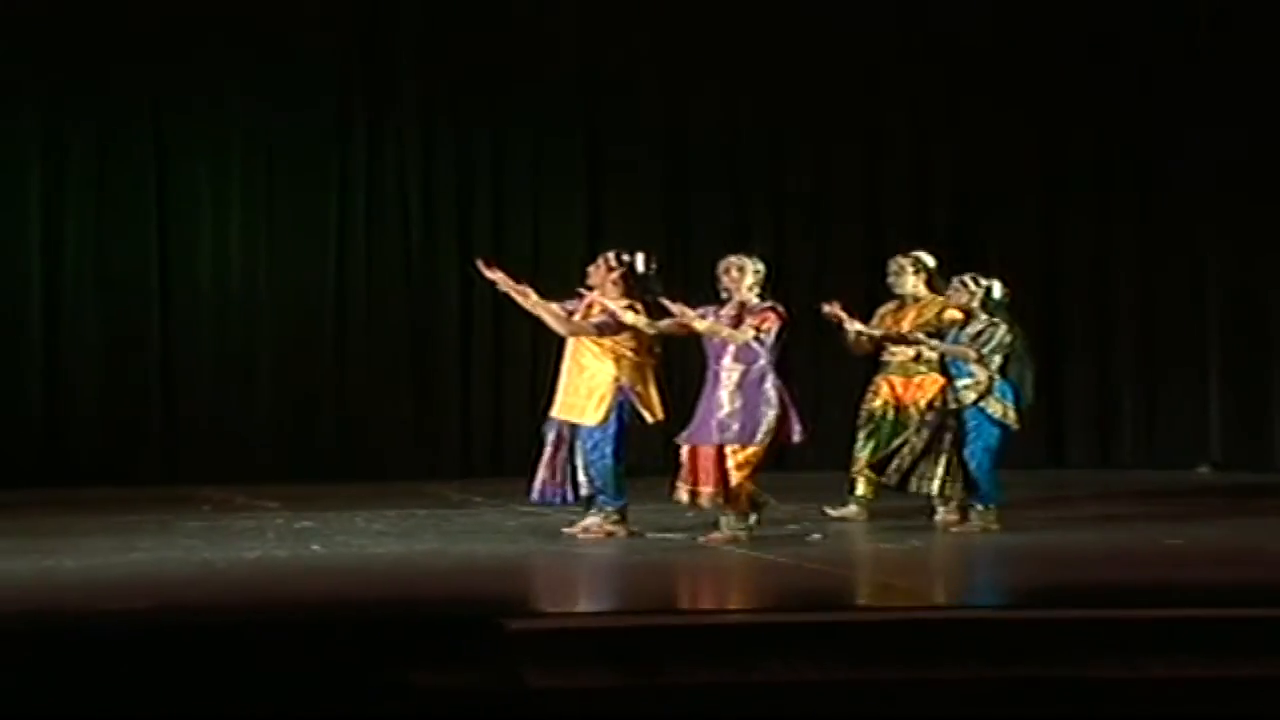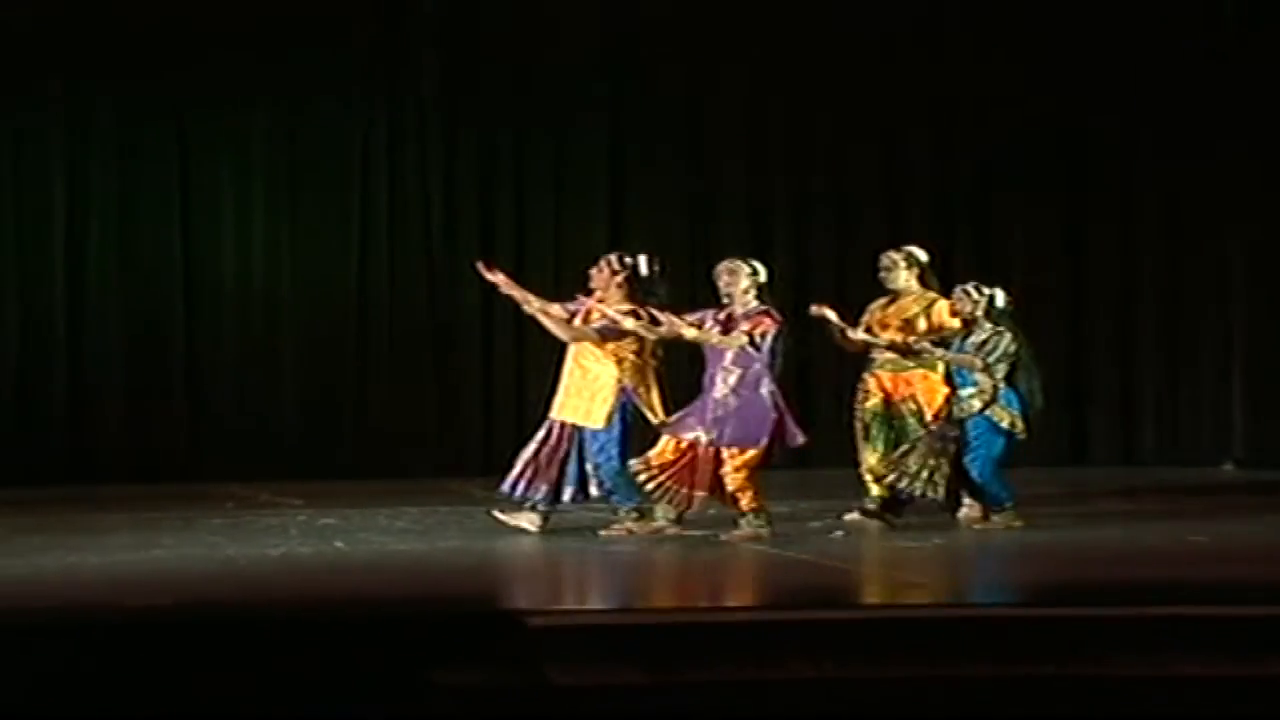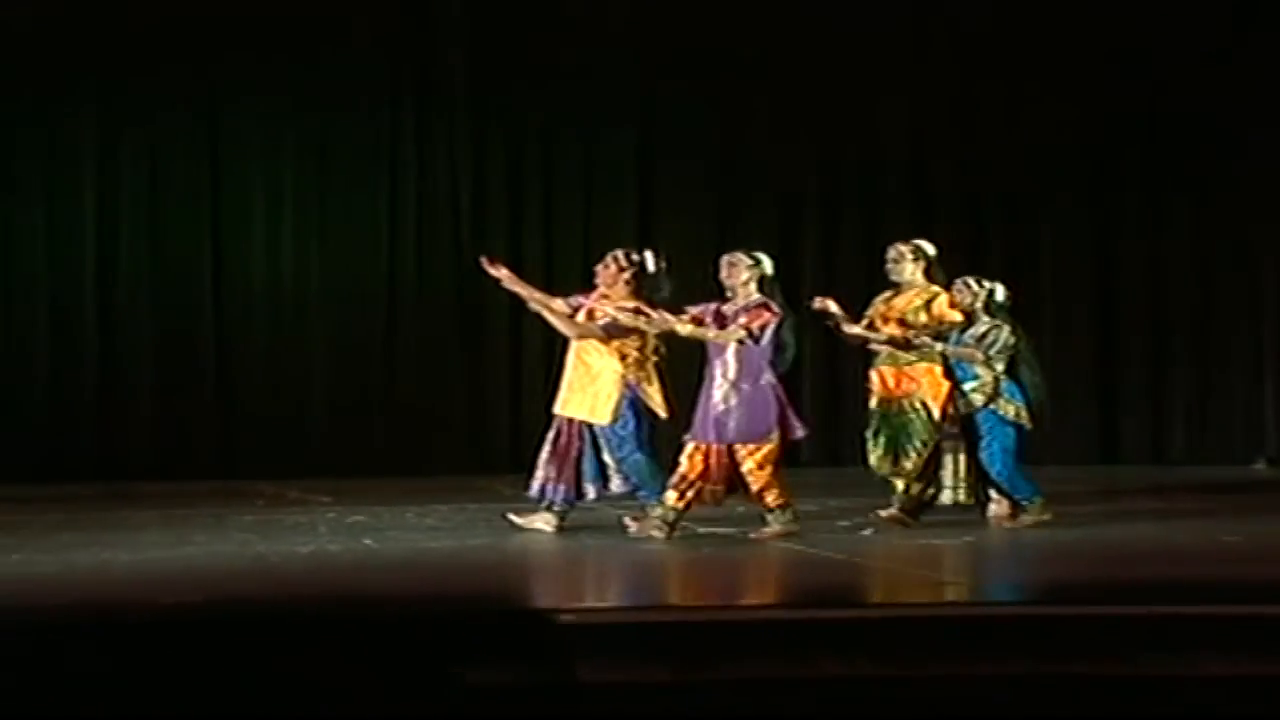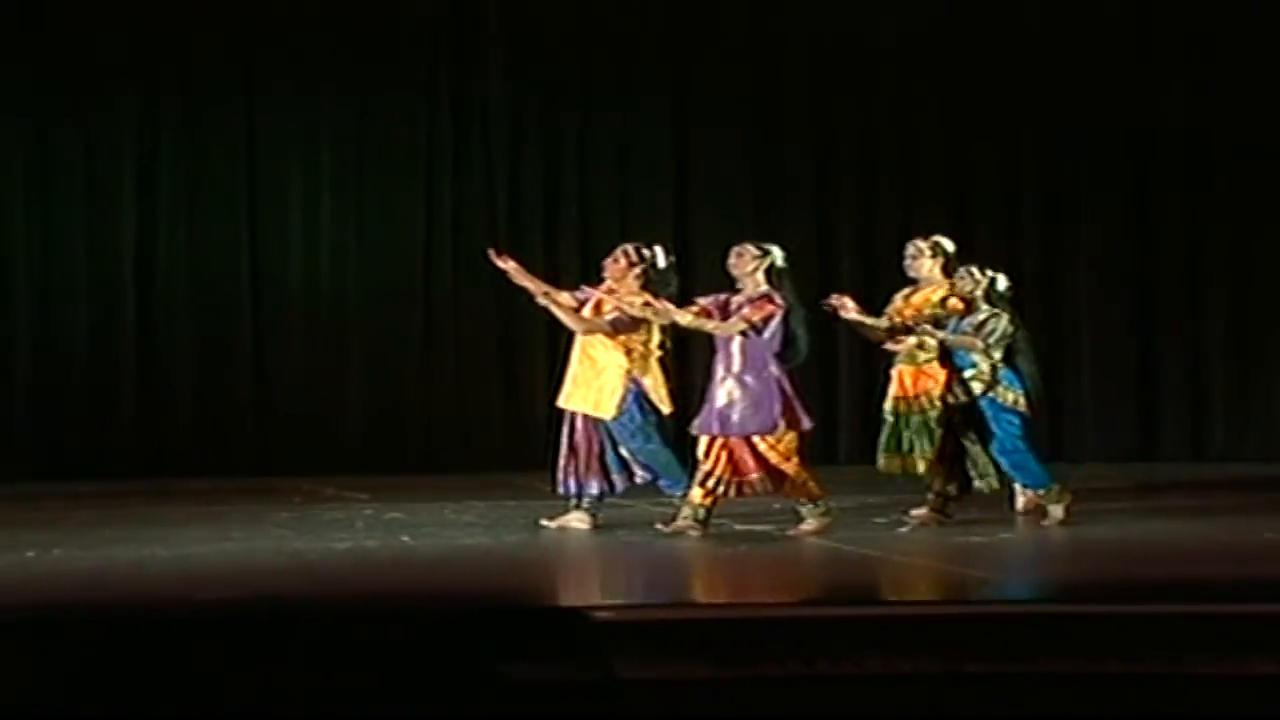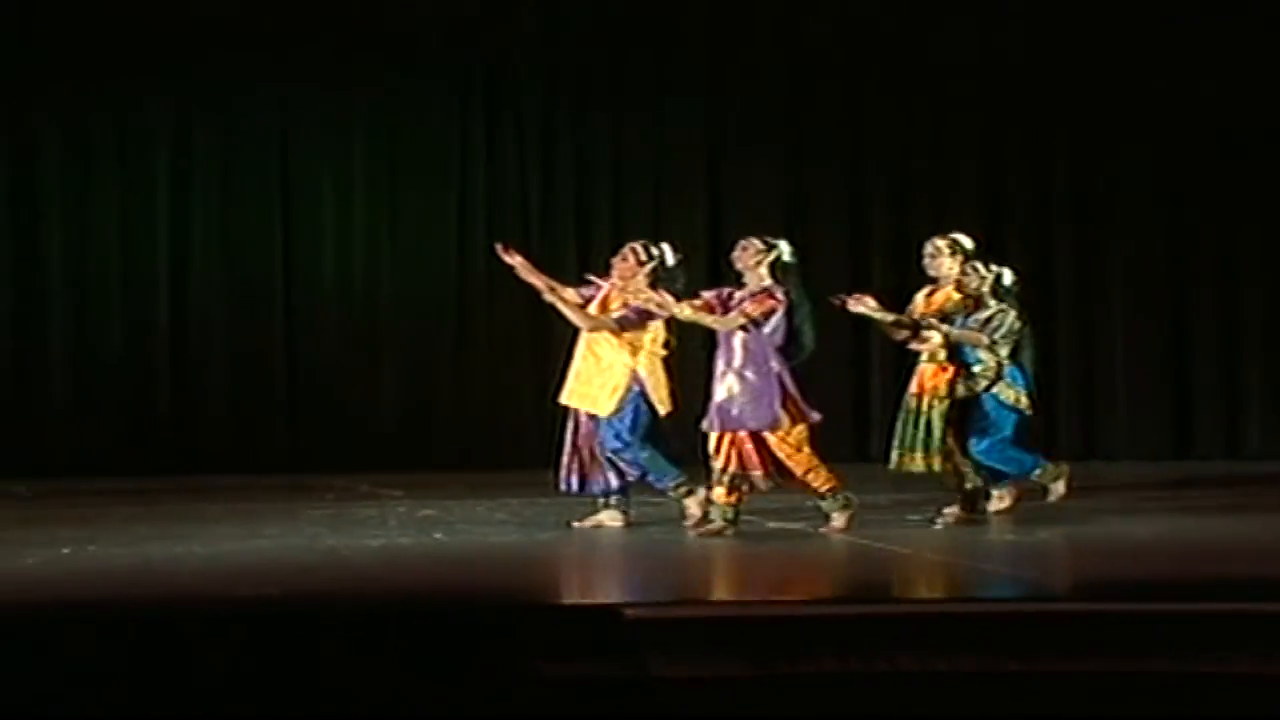
dt=0.2s
person 1, frame 1
left shoulder: (768, 312)
right shoulder: (712, 314)
left elbow: (738, 336)
right elbow: (661, 326)
left wrist: (699, 324)
right wrist: (631, 318)
left hip: (753, 397)
right hip: (719, 398)
left knee: (736, 463)
right knee: (697, 457)
left ankle: (737, 524)
right ankle: (749, 505)
person 1, frame 2
left shoulder: (764, 316)
right shoulder: (711, 317)
left elbow: (732, 342)
right elbow: (662, 332)
left wrist: (690, 332)
left hip: (749, 401)
right hip: (716, 400)
left knee: (734, 466)
right knee: (673, 448)
left ankle: (756, 522)
right ankle: (669, 516)
person 1, frame 3
left shoulder: (765, 309)
right shoulder: (714, 311)
left elbow: (727, 337)
right elbow: (671, 324)
left wrist: (683, 328)
left hip: (752, 396)
right hip: (719, 396)
left knee: (755, 463)
right knee: (697, 458)
left ankle: (783, 518)
right ankle: (663, 520)
person 1, frame 4
left shoulder: (770, 300)
right shoulder: (725, 302)
left elbow: (726, 329)
right elbow: (682, 315)
left wrist: (683, 318)
right wrist: (638, 310)
left hip: (759, 389)
right hip: (728, 389)
left knee: (778, 456)
right knee: (713, 453)
left ankle: (818, 511)
right ankle: (693, 518)
person 1, frame 5
left shoulder: (773, 295)
right shoulder: (729, 296)
left elbow: (726, 323)
right elbow: (687, 309)
left wrist: (679, 310)
left hip: (763, 385)
right hip: (732, 385)
left knee: (791, 449)
right knee: (726, 452)
left ankle: (840, 504)
right ankle: (724, 516)
person 2, frame 1
left shoulder: (623, 312)
right shoulder: (591, 302)
left elbow: (569, 329)
right elbow: (548, 310)
left wrist: (535, 302)
right wrist: (504, 282)
left hip: (608, 394)
right hip: (586, 393)
left knee: (599, 454)
right knee: (565, 447)
left ankle: (614, 518)
right ankle: (598, 511)
person 2, frame 2
left shoulder: (625, 316)
right shoulder: (594, 304)
left elbow: (572, 335)
right elbow: (551, 311)
left wrist: (535, 309)
right wrist: (505, 284)
left hip: (610, 397)
right hip: (585, 396)
left knee: (605, 457)
right knee: (558, 451)
left ankle: (633, 515)
right ankle: (536, 512)
person 2, frame 3
left shoulder: (631, 313)
right shoulder: (599, 298)
left elbow: (578, 331)
right elbow: (555, 305)
left wrist: (539, 306)
right wrist: (508, 278)
left hip: (616, 394)
right hip: (588, 393)
left knee: (629, 454)
right knee: (570, 451)
right ankle: (552, 512)
person 2, frame 4
left shoulder: (638, 307)
right shoulder: (603, 293)
left elbow: (585, 326)
right elbow: (561, 297)
left wrist: (546, 300)
right wrist: (516, 271)
left hip: (623, 389)
right hip: (595, 387)
left knee: (643, 446)
right knee: (588, 448)
right ankle: (584, 510)
person 2, frame 5
left shoulder: (645, 306)
right shoulder: (607, 290)
left elbow: (591, 323)
right elbow: (566, 293)
left wrist: (553, 297)
right wrist: (523, 267)
left hip: (627, 385)
right hip: (600, 384)
left knee: (618, 444)
right knee: (597, 445)
left ankle: (688, 492)
right ankle: (613, 508)
person 3, frame 1
left shoulder: (944, 310)
right shoulder: (888, 311)
right elbow: (862, 347)
left wrist: (915, 353)
right wrist: (847, 324)
left hip: (928, 387)
right hip: (889, 385)
right knee: (872, 442)
left ankle: (946, 505)
right ankle: (858, 503)
person 3, frame 2
left shoulder: (936, 305)
right shoulder: (879, 307)
right elbow: (854, 344)
left wrist: (904, 351)
right wrist: (834, 321)
left hip: (917, 383)
right hip: (878, 382)
left knee: (913, 443)
right knee: (873, 442)
left ankle: (892, 506)
right ankle: (876, 501)
person 3, frame 3
left shoulder: (938, 299)
right shoulder: (884, 300)
right elbow: (859, 335)
left wrist: (901, 342)
right wrist: (836, 314)
left hip: (921, 378)
right hip: (885, 379)
left knee: (918, 440)
right knee: (888, 441)
left ankle: (908, 504)
right ankle: (906, 501)
person 3, frame 4
left shoulder: (952, 295)
right shoulder: (904, 296)
right elbow: (880, 333)
left wrist: (915, 340)
right wrist: (855, 313)
left hip: (939, 375)
right hip: (906, 376)
left knee: (941, 437)
right knee: (914, 438)
left ankle: (938, 499)
right ankle: (937, 497)
person 3, frame 5
right shoulder: (926, 295)
right elbow: (901, 333)
left wrist: (938, 340)
right wrist: (875, 310)
left hip: (956, 372)
right hip: (930, 372)
right knee: (927, 431)
person 4, frame 1
left shoulder: (997, 328)
right shoulder: (959, 327)
left elbow: (972, 354)
left wrist: (931, 344)
left hip: (987, 402)
right hip: (963, 400)
left knee: (978, 457)
left ankle: (986, 515)
person 4, frame 2
left shoulder: (1001, 337)
right shoulder: (964, 336)
left elbow: (977, 362)
left wrist: (937, 353)
left hip: (992, 410)
right hip: (968, 407)
left knee: (981, 463)
left ankle: (1006, 513)
person 4, frame 3
left shoulder: (999, 330)
right shoulder: (960, 331)
left elbow: (978, 355)
left wrist: (938, 347)
left hip: (997, 403)
right hip: (974, 403)
left knee: (999, 459)
left ankle: (1034, 507)
person 4, frame 4
left shoulder: (998, 318)
right shoulder: (959, 319)
left elbow: (978, 344)
left wrist: (938, 336)
left hip: (997, 392)
right hip: (972, 393)
left knee: (1009, 447)
left ankle: (1053, 496)
person 4, frame 5
left shoulder: (1005, 315)
right shoulder: (965, 315)
left elbow: (984, 340)
left wrist: (945, 330)
left hip: (998, 389)
right hip: (974, 390)
left knee: (985, 446)
right knee: (965, 445)
left ankle: (1050, 473)
